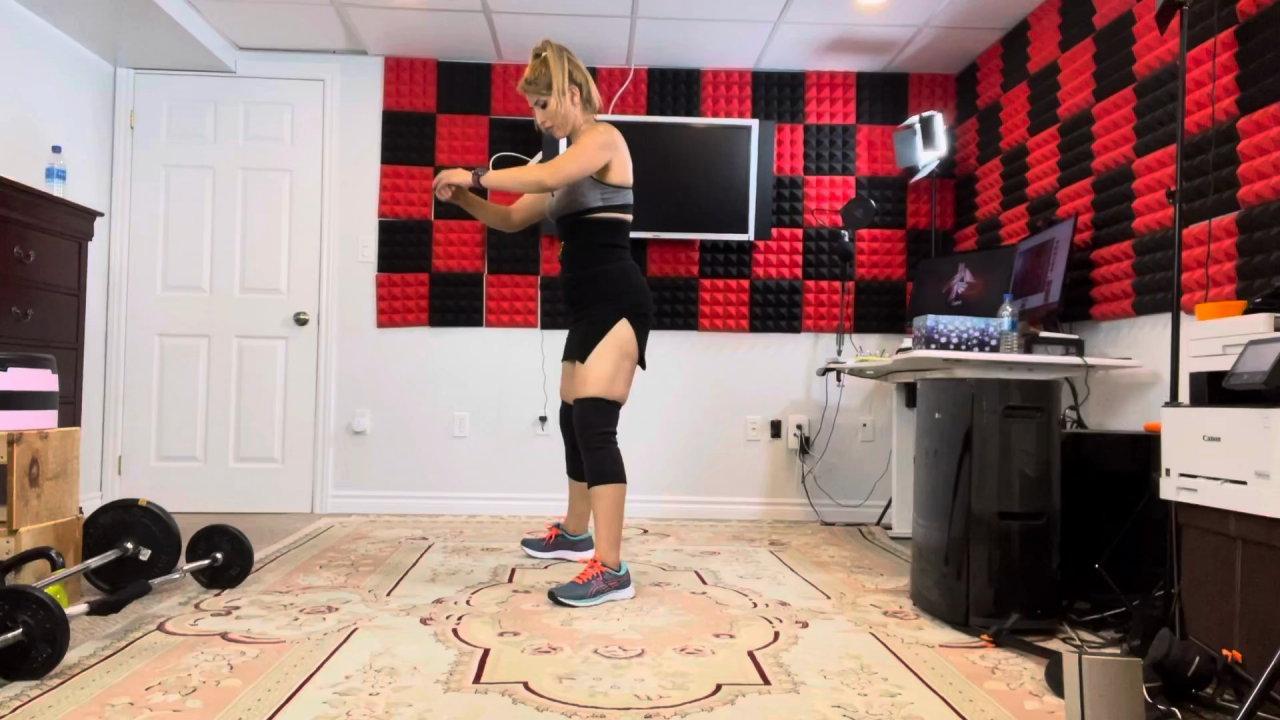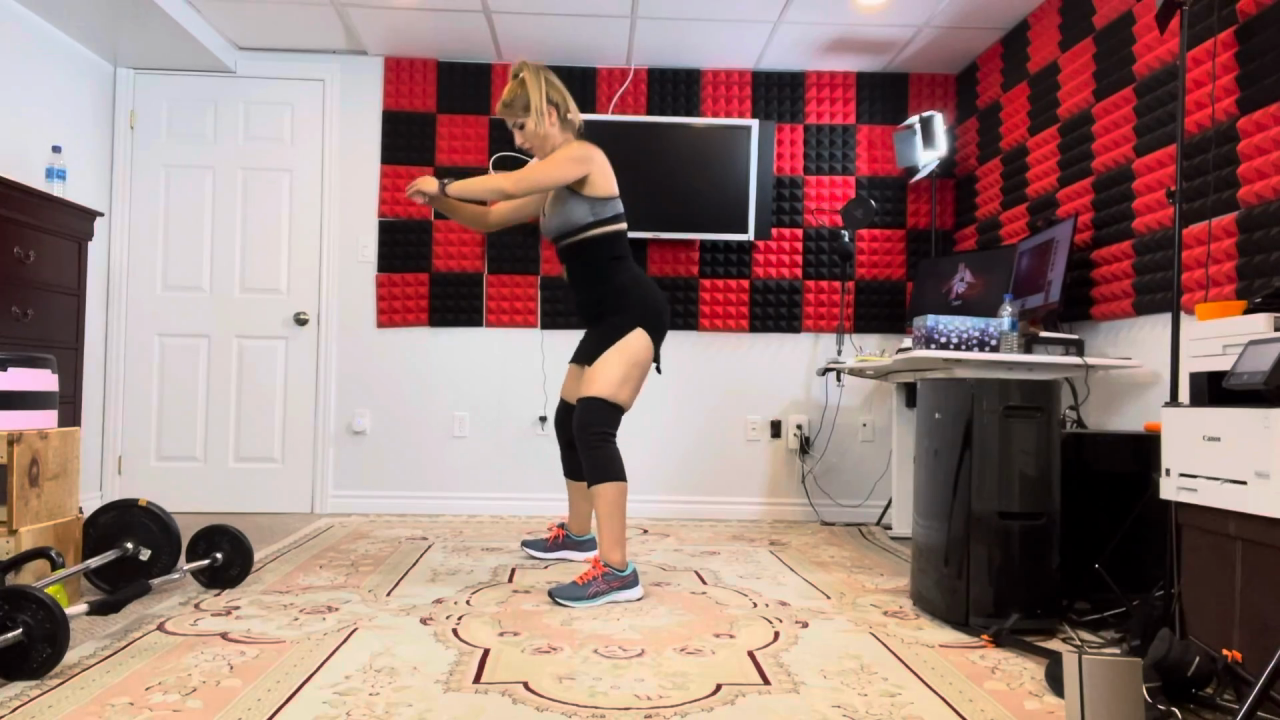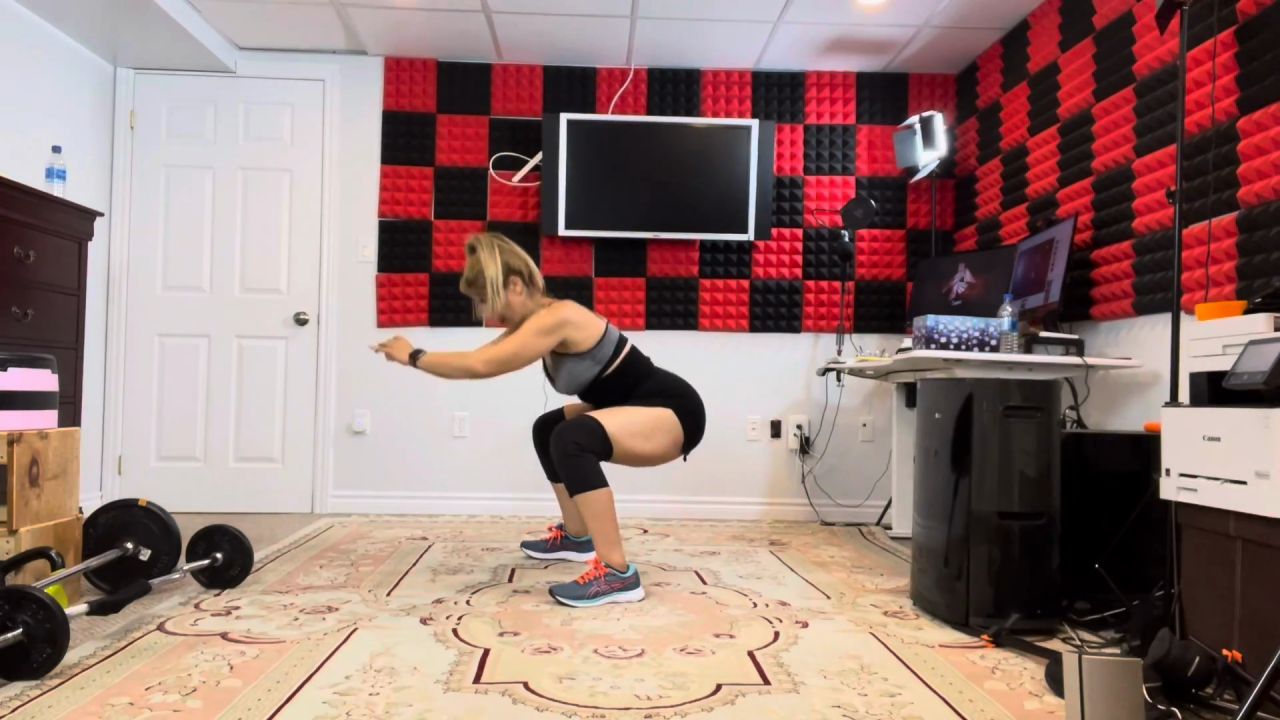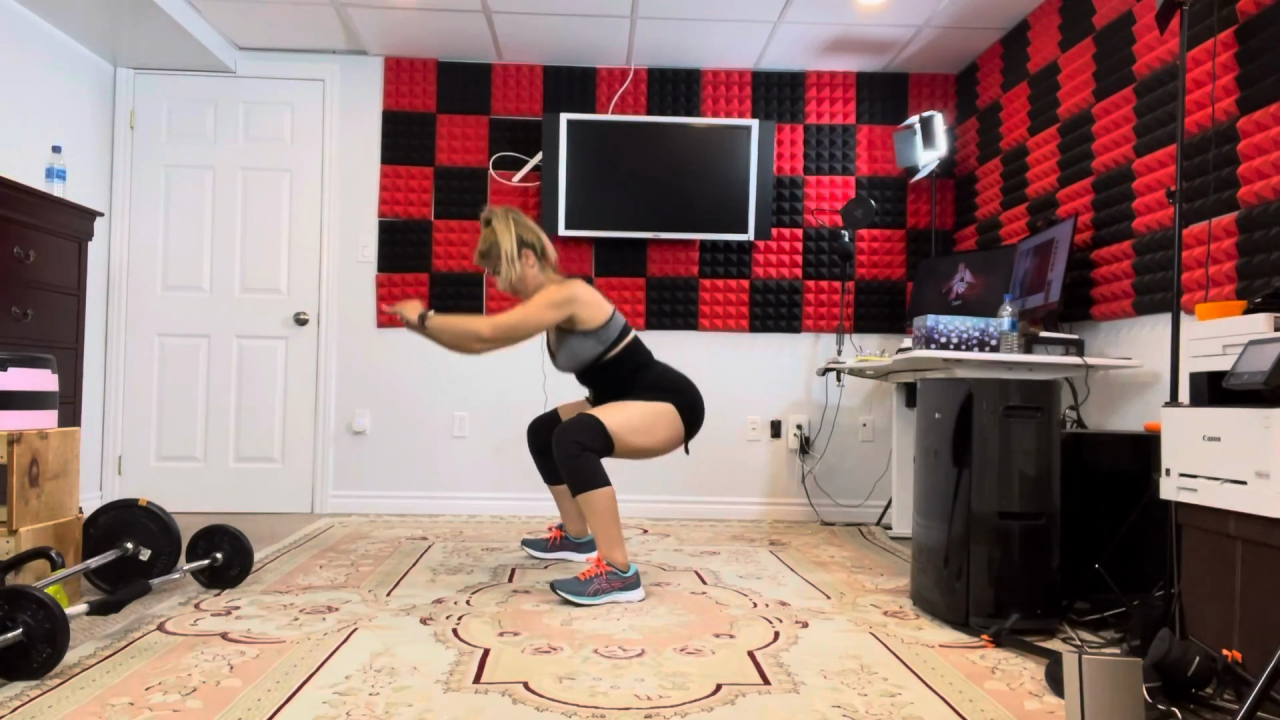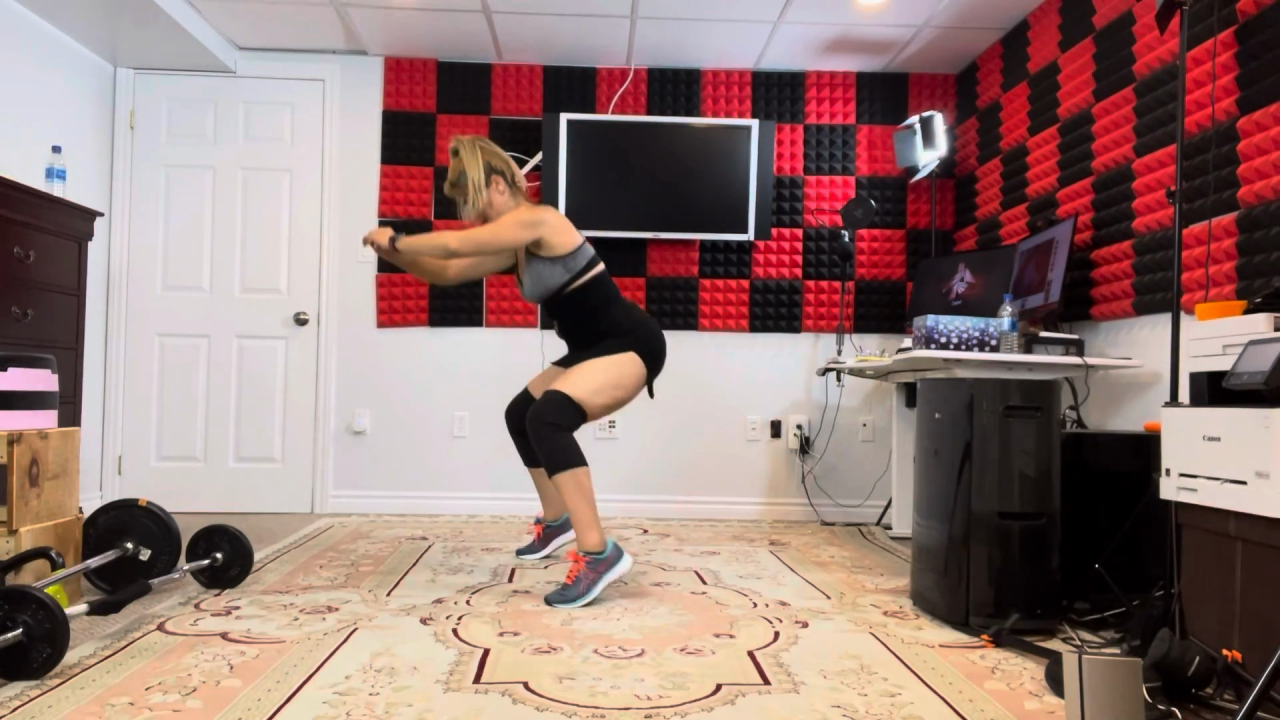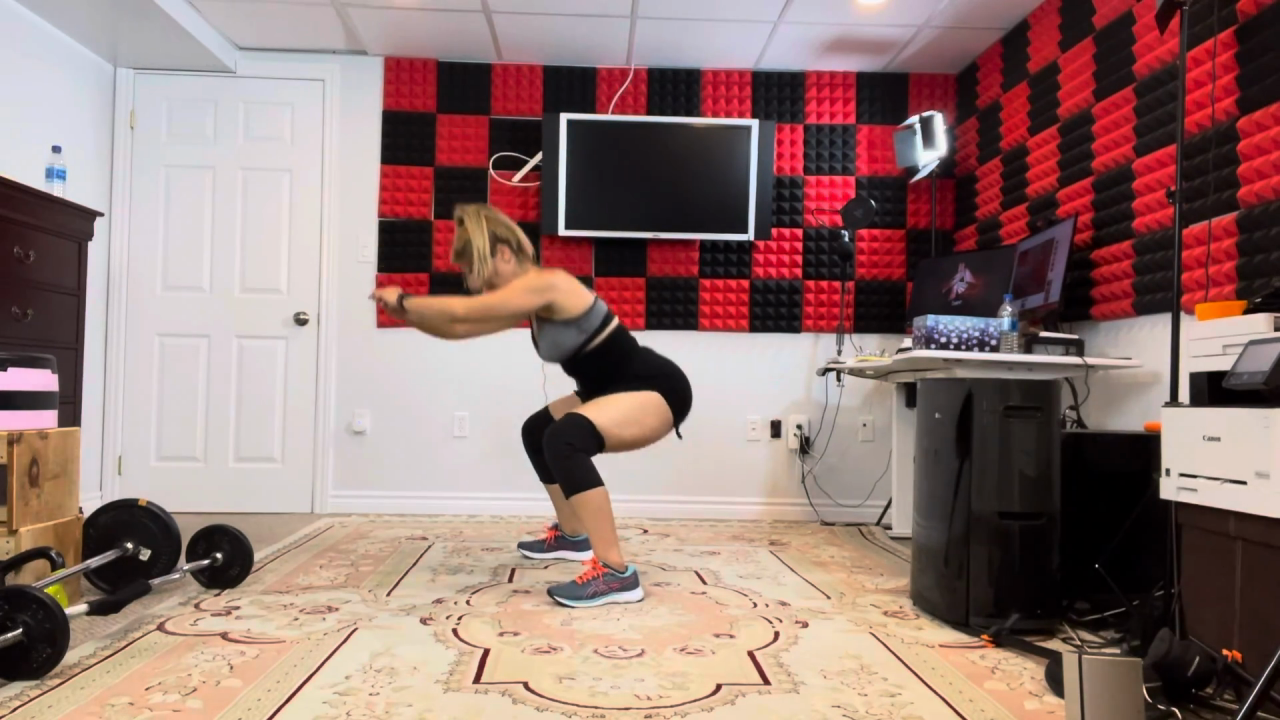
dt=0.7s
person 1, frame 1
left shoulder: (604, 139)
right shoulder: (568, 165)
left elbow: (544, 177)
right elbow: (513, 219)
left wrist: (477, 176)
right wrist: (464, 194)
left hip: (616, 301)
right hip: (591, 306)
left knee: (594, 425)
right knee: (573, 421)
left ankle: (610, 569)
right ankle: (574, 532)
person 1, frame 2
left shoulder: (583, 155)
right shoulder: (552, 183)
left elbow: (510, 185)
right elbow: (491, 217)
left wrist: (444, 185)
right wrist: (441, 200)
left hip: (632, 312)
right hip: (607, 318)
left knee: (593, 423)
right knee: (569, 420)
left ankle: (617, 569)
right ankle: (577, 534)
person 1, frame 3
left shoulder: (559, 318)
right shoulder: (540, 323)
left elbow: (482, 365)
right elbow: (481, 362)
left wrist: (414, 357)
right wrist: (415, 353)
left hip: (673, 410)
right hip: (639, 407)
left knee: (571, 438)
right knee: (548, 430)
left ankle: (617, 572)
right ankle: (576, 535)
person 1, frame 4
left shoulder: (568, 294)
right shoulder: (549, 302)
left elbow: (489, 331)
right elbow: (482, 342)
left wrist: (424, 317)
right wrist: (424, 322)
left hip: (671, 401)
right hip: (635, 398)
left knee: (574, 439)
right knee: (543, 434)
left ankle: (618, 571)
right ankle: (576, 535)
person 1, frame 5
left shoulder: (539, 219)
right shoulder: (518, 241)
left elbow: (457, 245)
right elbow: (450, 271)
left wrist: (395, 240)
right wrist: (394, 251)
left hip: (630, 342)
right hip: (596, 345)
left knee: (547, 418)
right knee: (521, 414)
left ankle: (599, 551)
right ankle: (554, 522)
person 1, frame 6
left shoulder: (548, 284)
right shoulder: (533, 295)
left elbow: (465, 311)
right elbow: (459, 327)
left wrist: (402, 301)
right wrist: (406, 308)
left hip: (658, 389)
right hip: (623, 388)
left knee: (565, 438)
right knee: (538, 431)
left ankle: (615, 571)
right ankle: (572, 534)
